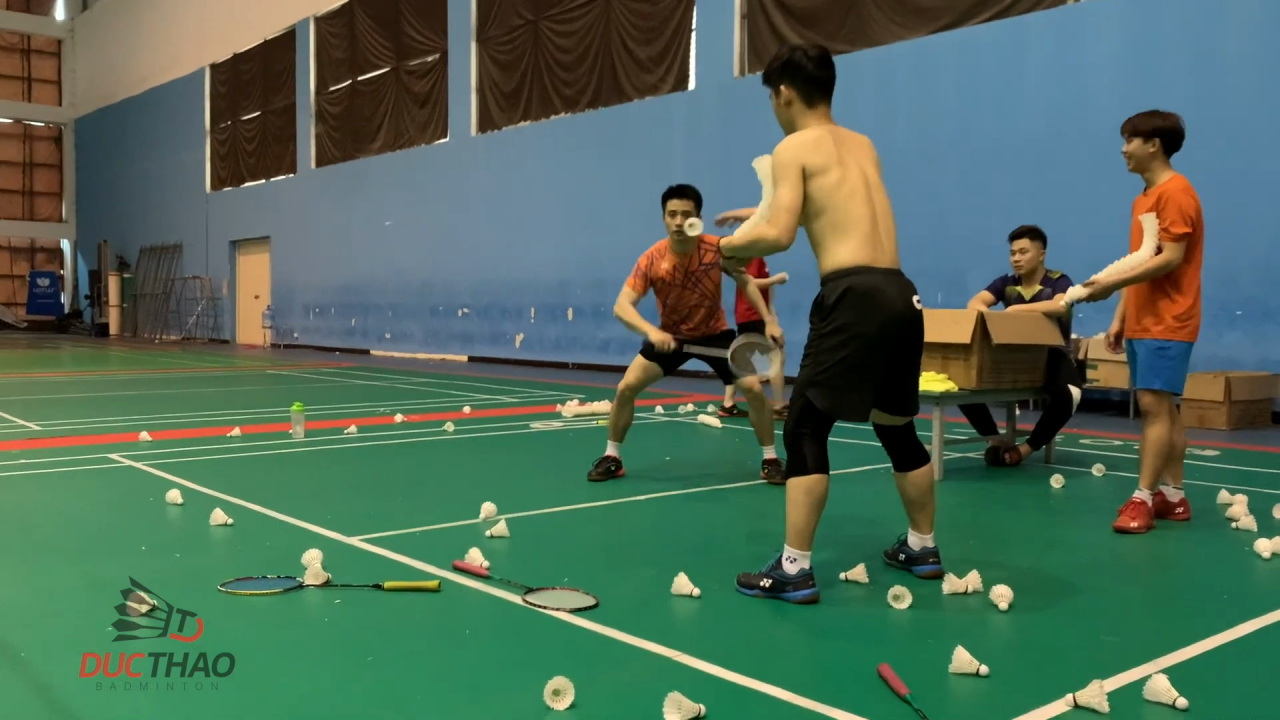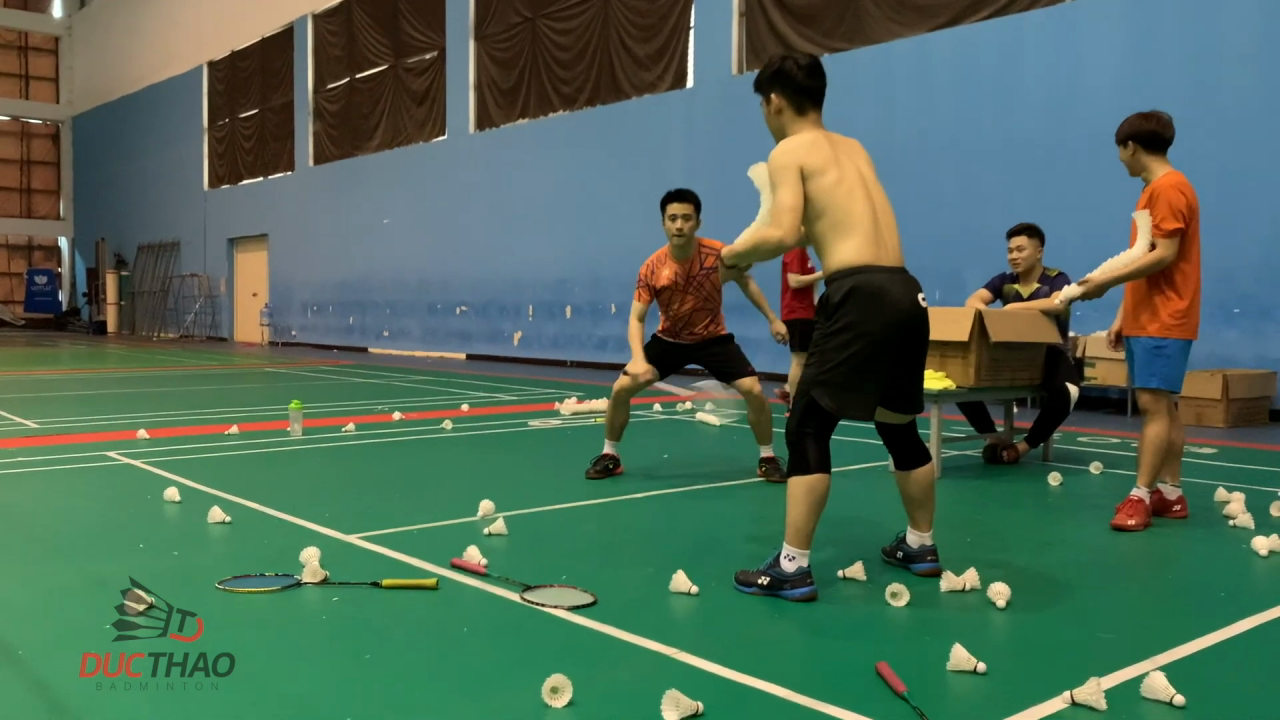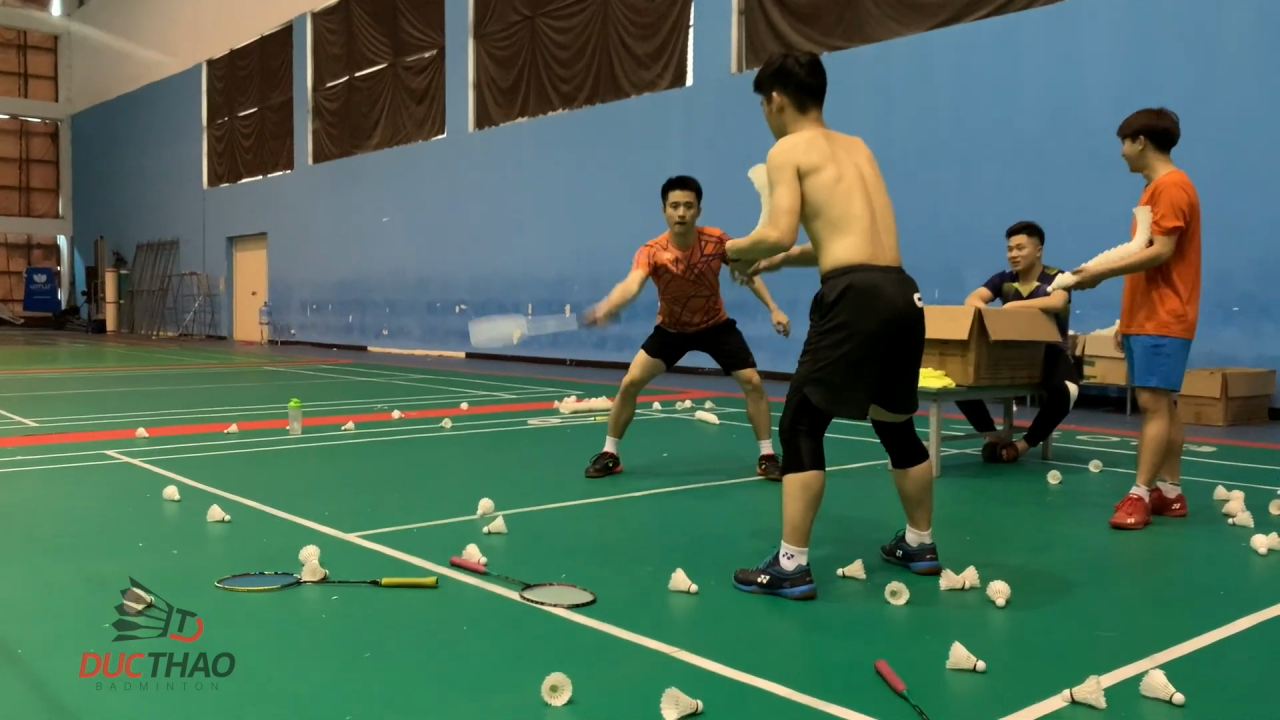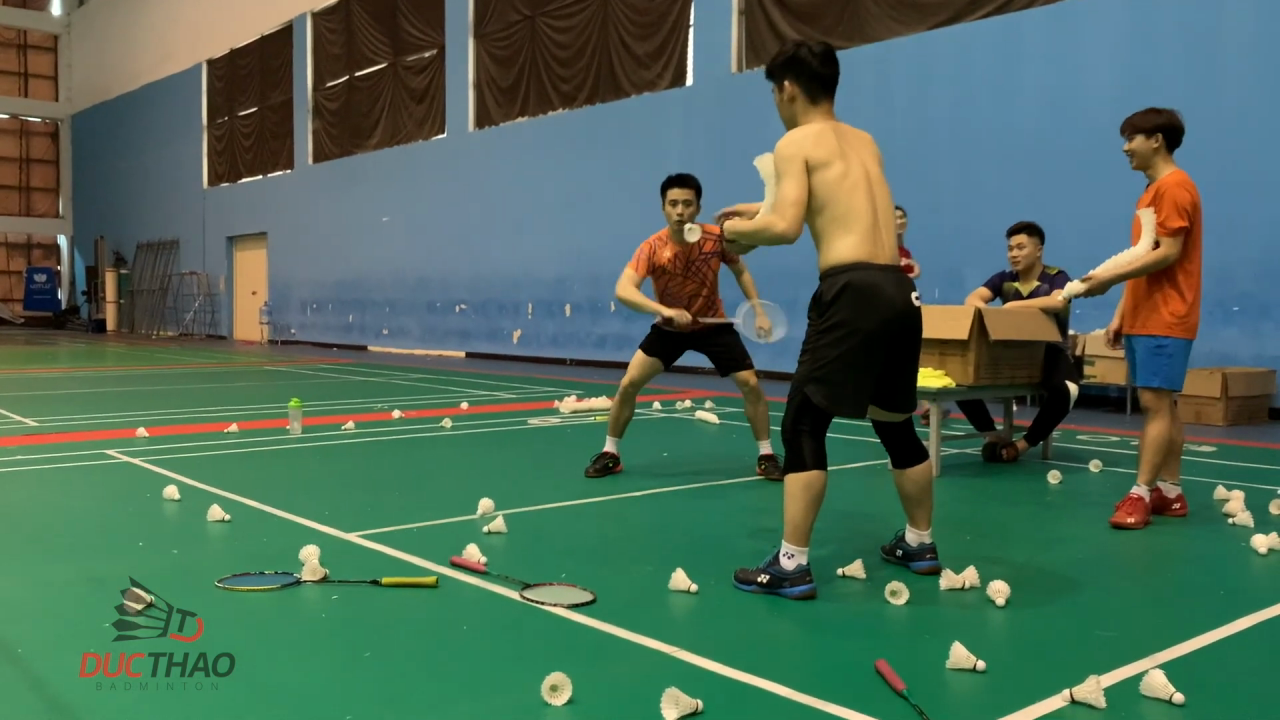
dt=0.4s
person 1, frame 1
left shoulder: (796, 147)
right shoulder: (862, 145)
left elbow: (778, 234)
left wrist: (732, 245)
right wrist: (758, 215)
left hip: (856, 297)
right hip: (900, 294)
left knee: (805, 429)
right knee: (897, 425)
left ankle: (794, 569)
right ankle: (922, 548)
person 1, frame 2
left shoulder: (789, 152)
right shoulder: (852, 149)
left elbow: (782, 235)
left wrist: (735, 253)
right wrist: (761, 237)
left hip: (861, 296)
right hip: (904, 291)
left knee: (807, 429)
right knee: (899, 425)
left ankle: (793, 568)
right ankle: (921, 545)
person 1, frame 3
left shoulder: (787, 151)
right shoulder: (857, 147)
left elbow: (779, 234)
left wrist: (738, 249)
right wrist: (786, 259)
left hip: (856, 295)
right hip: (900, 291)
left knee: (801, 426)
right knee: (896, 424)
left ankle: (792, 567)
right ankle: (920, 545)
person 1, frame 4
left shoulder: (797, 142)
right shoulder: (864, 142)
left elbow: (785, 227)
left wrist: (736, 231)
right wrist: (763, 213)
left hip: (854, 293)
right hip: (899, 290)
left knee: (803, 425)
right knee: (895, 423)
left ankle: (791, 565)
right ankle: (919, 544)
person 2, frame 1
left shoulder: (1175, 192)
right shoulder: (1144, 197)
left elbow: (1171, 258)
left wrist: (1111, 283)
right wrist: (1120, 318)
left hip: (1166, 323)
right hip: (1144, 321)
left knee: (1153, 405)
right knee: (1164, 407)
left ankle: (1143, 498)
right ankle: (1172, 496)
person 2, frame 2
left shoulder: (1168, 188)
right shoulder: (1153, 190)
left elbow: (1164, 255)
left wrist: (1107, 281)
right wrist: (1122, 317)
left hip: (1163, 321)
right hip: (1146, 319)
left knee: (1153, 404)
right knee: (1162, 406)
left ankle: (1141, 496)
right ankle: (1170, 493)
person 2, frame 3
left shoulder: (1171, 185)
right shoulder: (1154, 189)
left elbow: (1161, 252)
left wrist: (1101, 272)
right wrist: (1126, 317)
left hip: (1163, 319)
right hip: (1146, 317)
left knee: (1153, 402)
right knee: (1162, 404)
left ankle: (1141, 494)
right ankle: (1169, 491)
person 2, frame 4
left shoulder: (1174, 187)
right shoulder: (1150, 192)
left elbow: (1167, 254)
left wrist: (1109, 278)
right wrist: (1120, 314)
left hip: (1164, 319)
right hip: (1143, 318)
left knee: (1155, 403)
right knee: (1162, 405)
left ankle: (1141, 494)
right ankle: (1169, 491)
person 3, frame 1
left shoulder: (717, 249)
right shoulder: (651, 260)
left elbow: (744, 282)
right elbow: (622, 307)
left wrist: (768, 321)
right wrist: (649, 331)
left hip: (715, 335)
right hip: (669, 338)
left knee: (755, 392)
right knee: (625, 389)
left ankle: (771, 460)
right ankle: (611, 458)
person 3, frame 2
left shoulder: (718, 253)
right shoulder: (652, 268)
left elbow: (746, 282)
right elbow: (636, 320)
left wrist: (773, 319)
right wrist: (637, 357)
left hip: (713, 339)
right hip: (668, 343)
left knee: (755, 393)
right knee: (621, 390)
left ankle: (767, 459)
right ankle: (609, 456)
person 3, frame 3
left shoulder: (717, 240)
right shoulder: (652, 251)
right elbow: (630, 287)
left wrist: (773, 309)
right wrist: (605, 308)
left hip: (716, 326)
right hip: (671, 330)
left knee: (753, 383)
right knee: (629, 385)
left ankle: (767, 456)
right ankle: (610, 454)
person 3, frame 4
left shoulder: (716, 237)
right shoulder: (652, 247)
left elbow: (740, 270)
right elbow: (624, 291)
left wrist: (757, 310)
right wrist: (665, 311)
left hip: (714, 327)
right hip: (668, 329)
left knee: (751, 385)
right knee: (628, 384)
left ankle: (766, 456)
right ankle: (610, 453)
person 4, frame 1
left shoulder: (1059, 281)
right shoulder: (1007, 282)
left elbow: (1059, 306)
right elbow: (975, 303)
left wrist: (1015, 309)
left hip: (1052, 358)
left knee: (1068, 395)
left ankle: (1027, 448)
right ankle: (996, 440)
person 4, frame 2
left shoulder: (1057, 279)
right shoulder: (1004, 281)
left elbow: (1057, 304)
right elbow: (973, 301)
left wrist: (1012, 307)
left hip: (1050, 356)
left knee: (1065, 393)
left ankle: (1025, 445)
right ankle: (994, 438)
person 4, frame 3
left shoulder: (1056, 278)
right shoulder: (1004, 279)
left elbow: (1057, 302)
right elbow: (972, 299)
left wrist: (1012, 306)
left hip: (1049, 354)
left knee: (1065, 391)
left ankle: (1024, 444)
right ankle: (994, 437)
person 4, frame 4
left shoulder: (1056, 277)
right shoulder: (1004, 279)
left elbow: (1057, 302)
right elbow: (972, 299)
left wrist: (1012, 305)
left hip: (1049, 354)
left knee: (1065, 391)
left ankle: (1025, 443)
right ankle: (994, 437)
